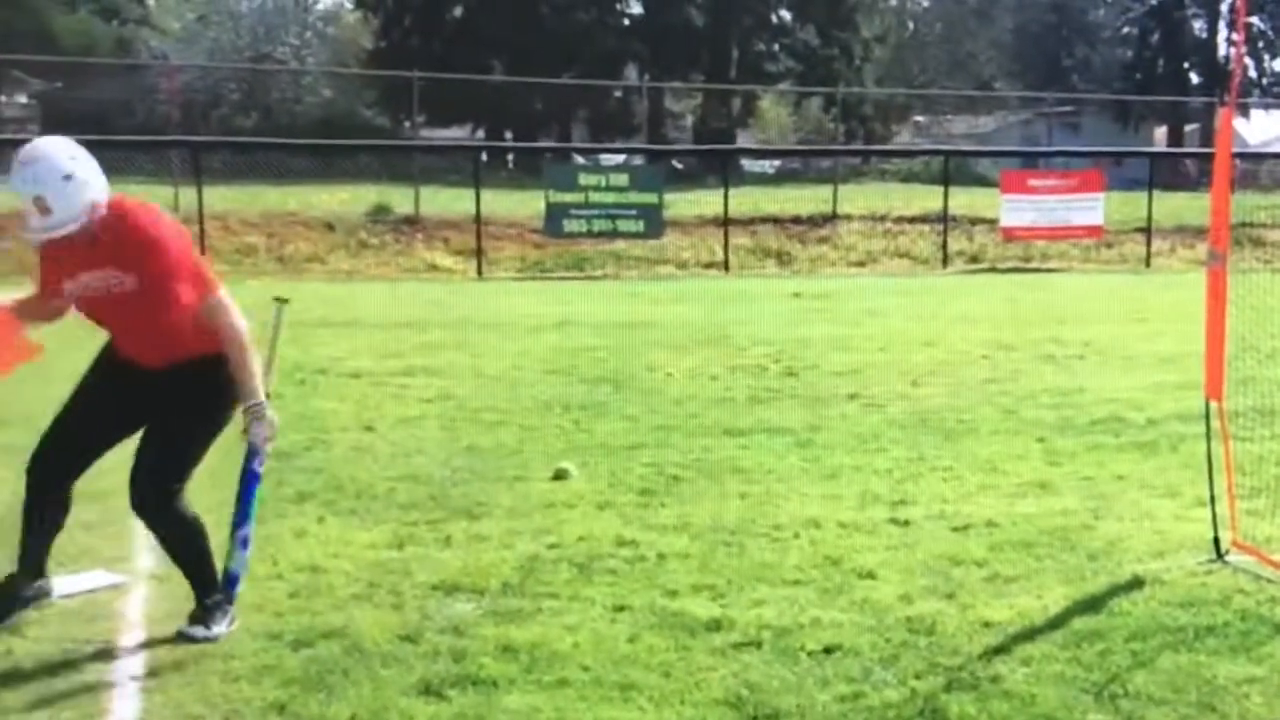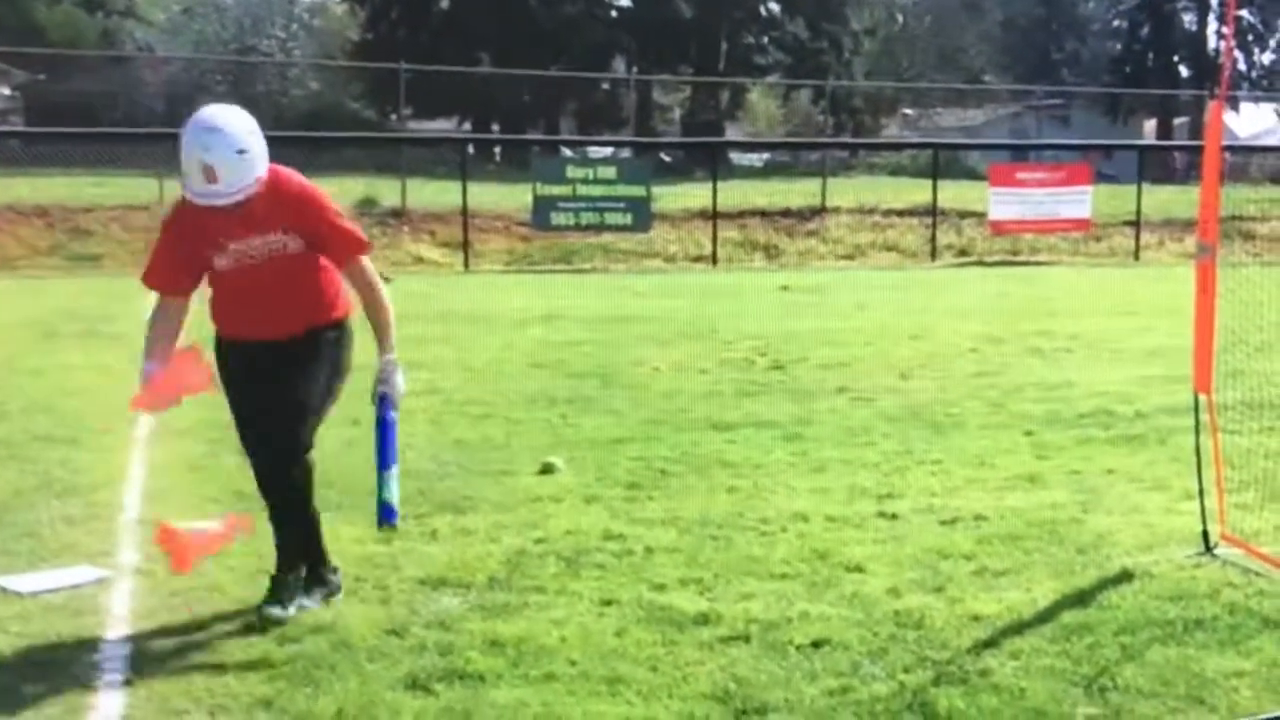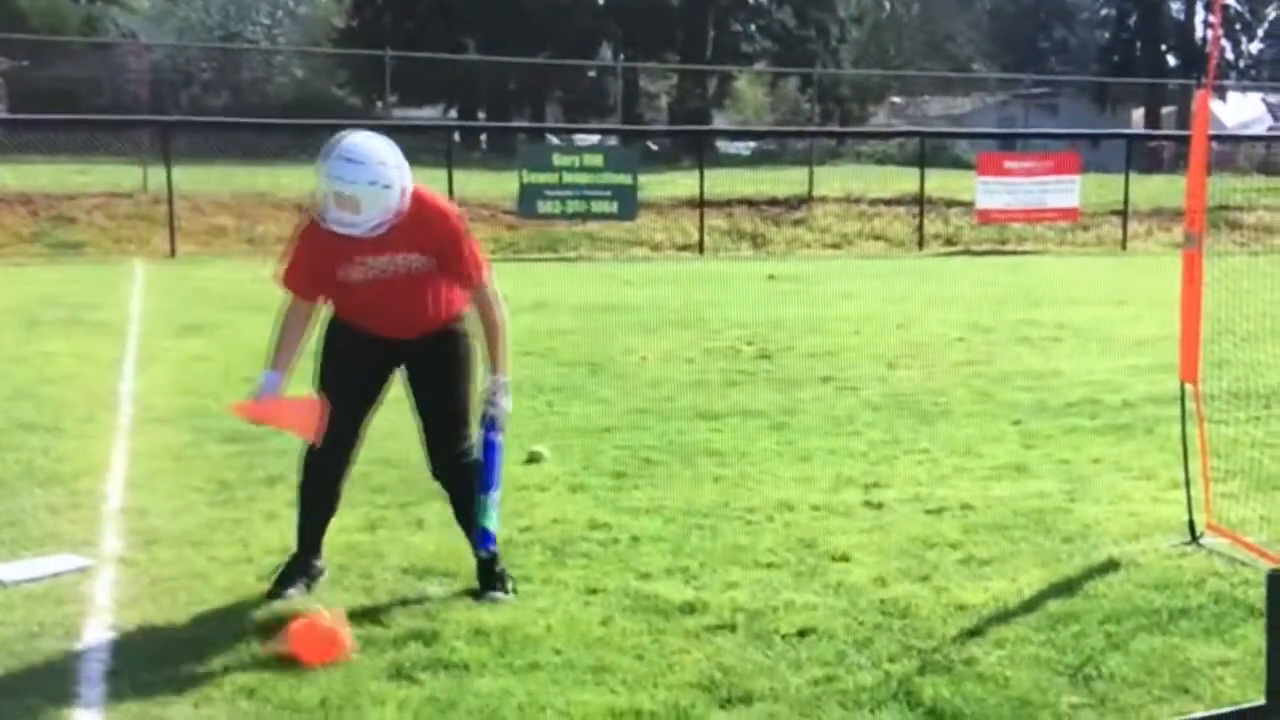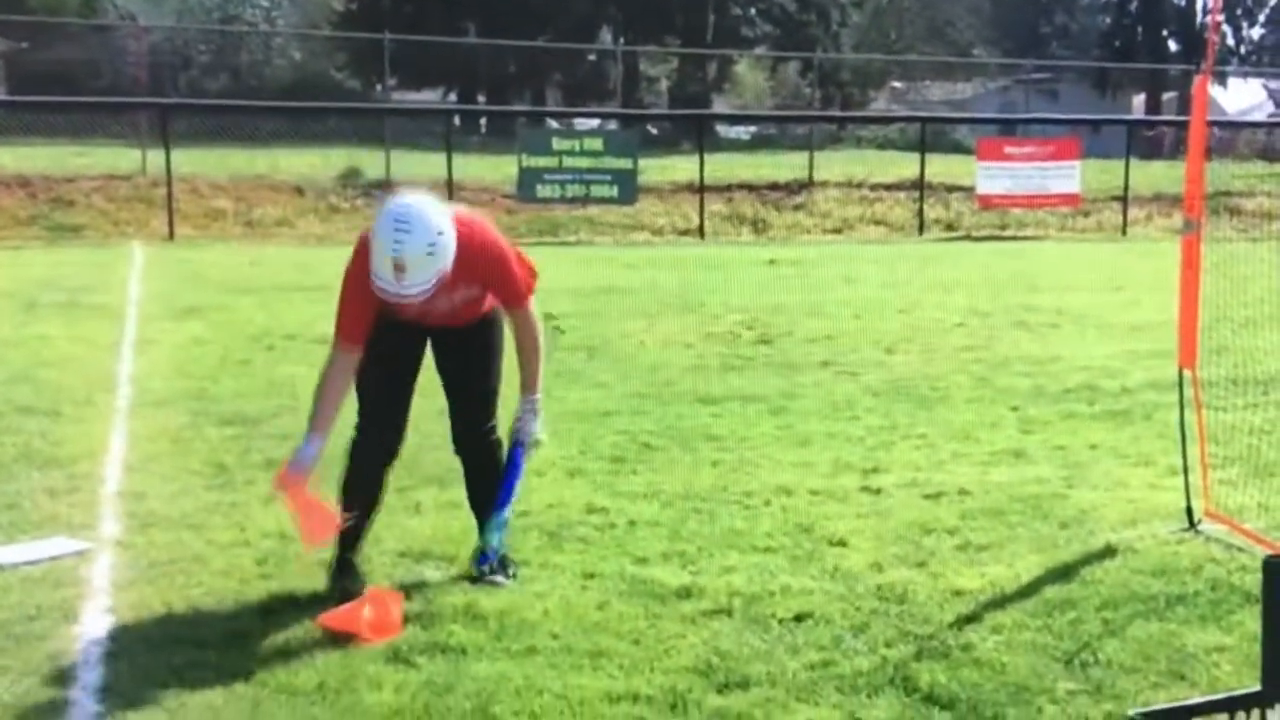
dt=0.4s
person 1, frame 1
left shoulder: (148, 233)
right shoulder: (57, 244)
left elbow: (222, 315)
right elbow: (52, 303)
left wrist: (255, 405)
left hip: (203, 371)
right hip: (132, 362)
left knee: (154, 493)
right knee: (49, 464)
left ankle: (215, 600)
person 1, frame 2
left shoulder: (300, 199)
right shoulder: (188, 218)
left elbow: (364, 277)
right elbow: (172, 302)
left wrist: (388, 360)
right wrist: (153, 368)
left hip: (316, 337)
right hip: (243, 349)
left knee: (287, 445)
right knee: (273, 466)
left ankle: (289, 574)
right ankle: (317, 571)
person 1, frame 3
left shoulder: (436, 218)
right shoulder: (322, 229)
left elbow: (485, 295)
right elbow: (302, 306)
left wrist: (498, 379)
right wrist: (274, 378)
left hip: (436, 334)
right hip: (357, 334)
left knee: (455, 455)
right knee: (327, 447)
left ankle: (490, 564)
right ankle: (306, 558)
person 1, frame 4
left shoulder: (481, 244)
right shoulder: (370, 260)
left elbow: (524, 318)
right elbow: (345, 355)
left wrist: (531, 404)
right wrist: (312, 445)
left hip: (470, 319)
right hip: (392, 318)
left knee: (477, 430)
right knee: (377, 433)
left ankle: (493, 550)
right ankle: (345, 558)
